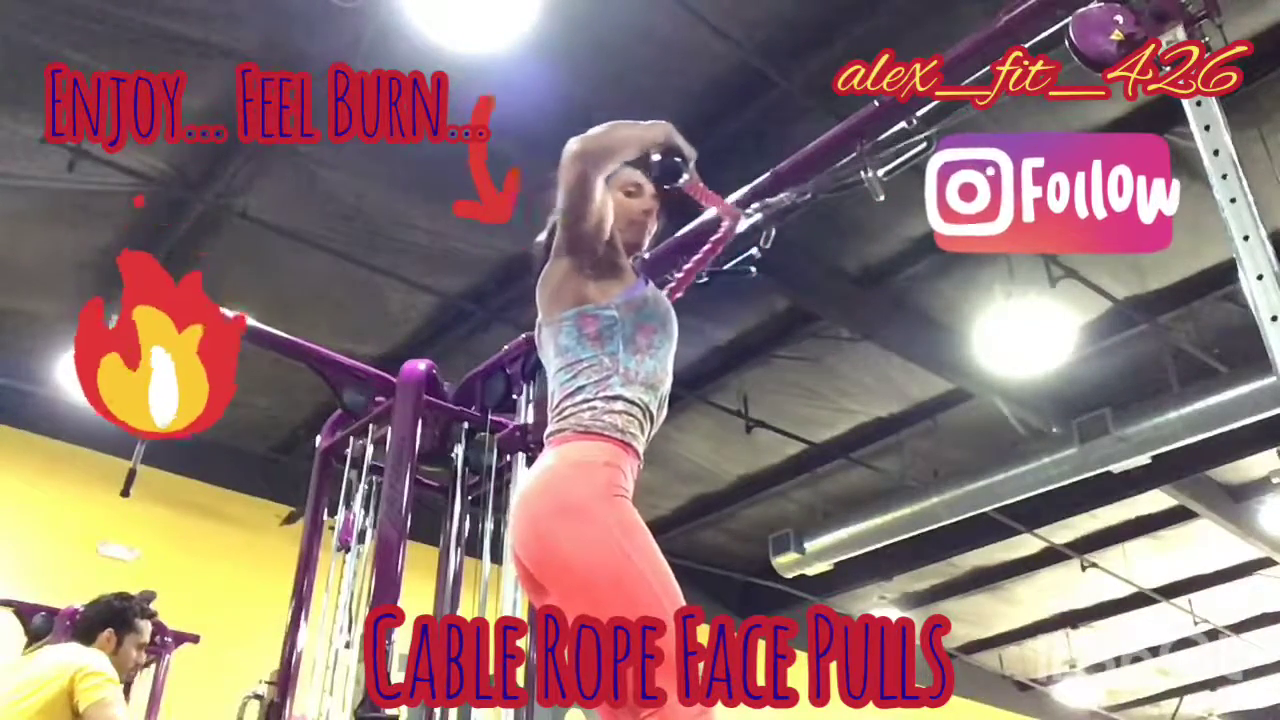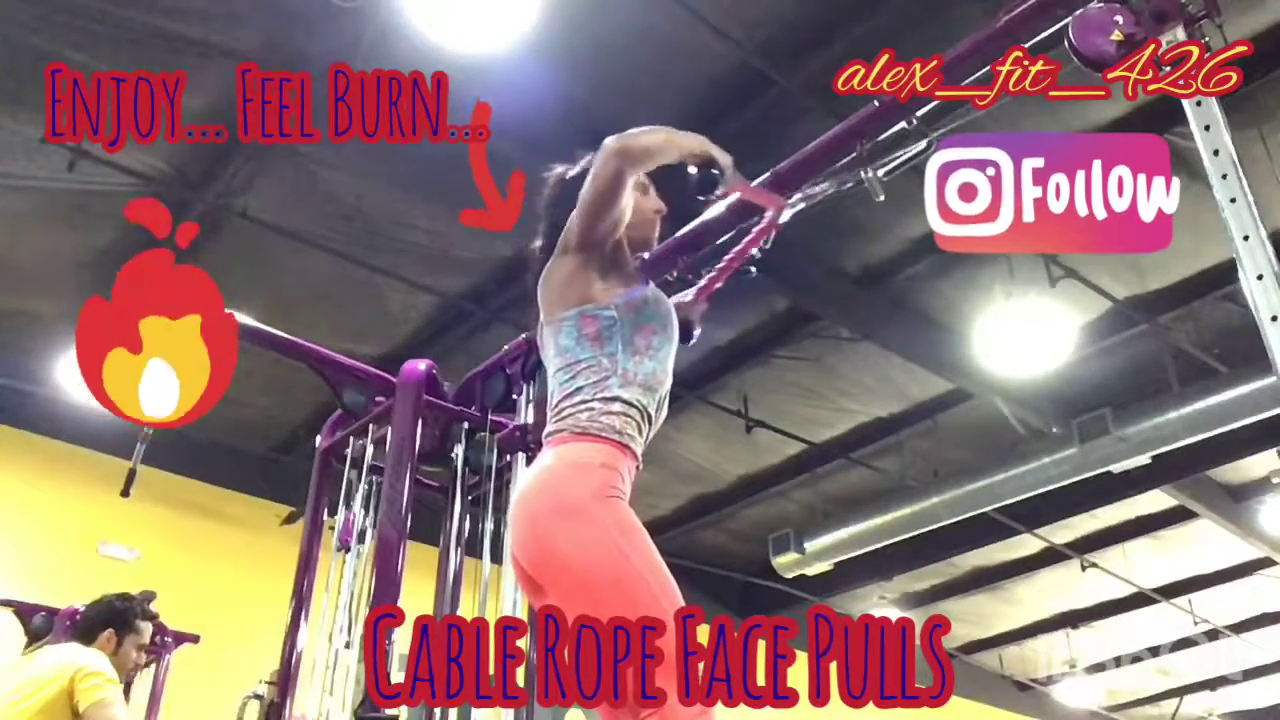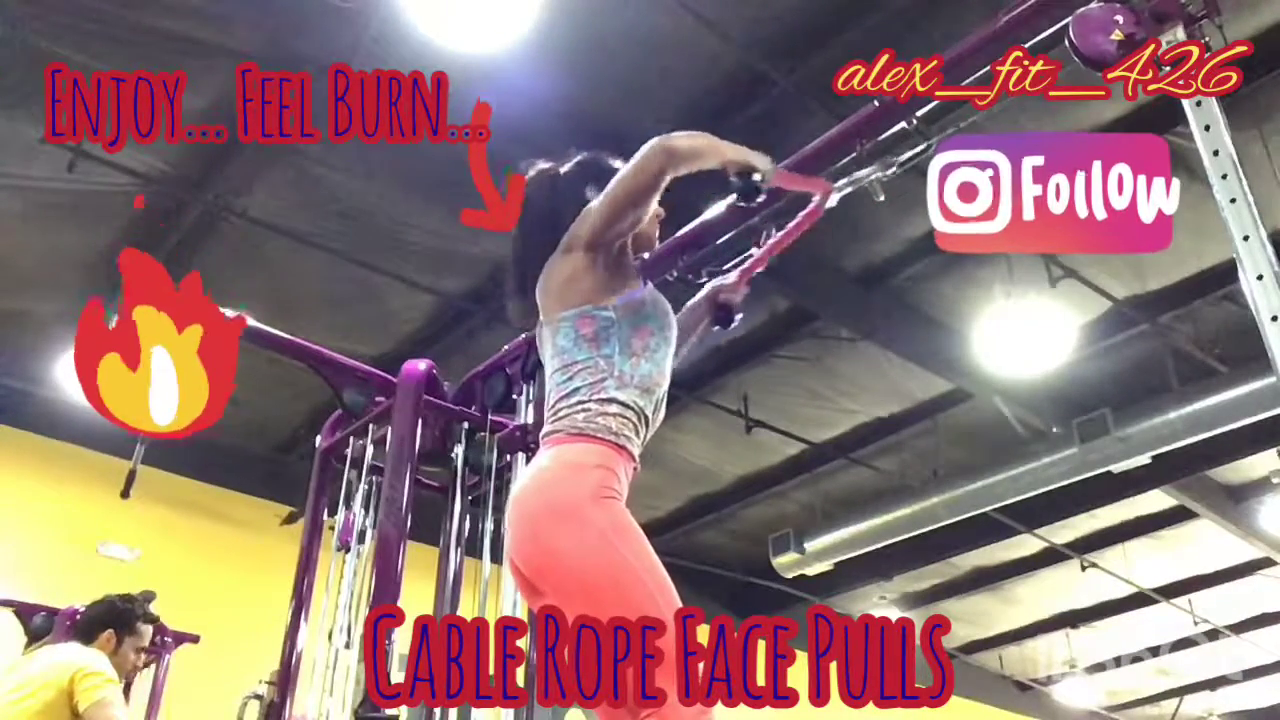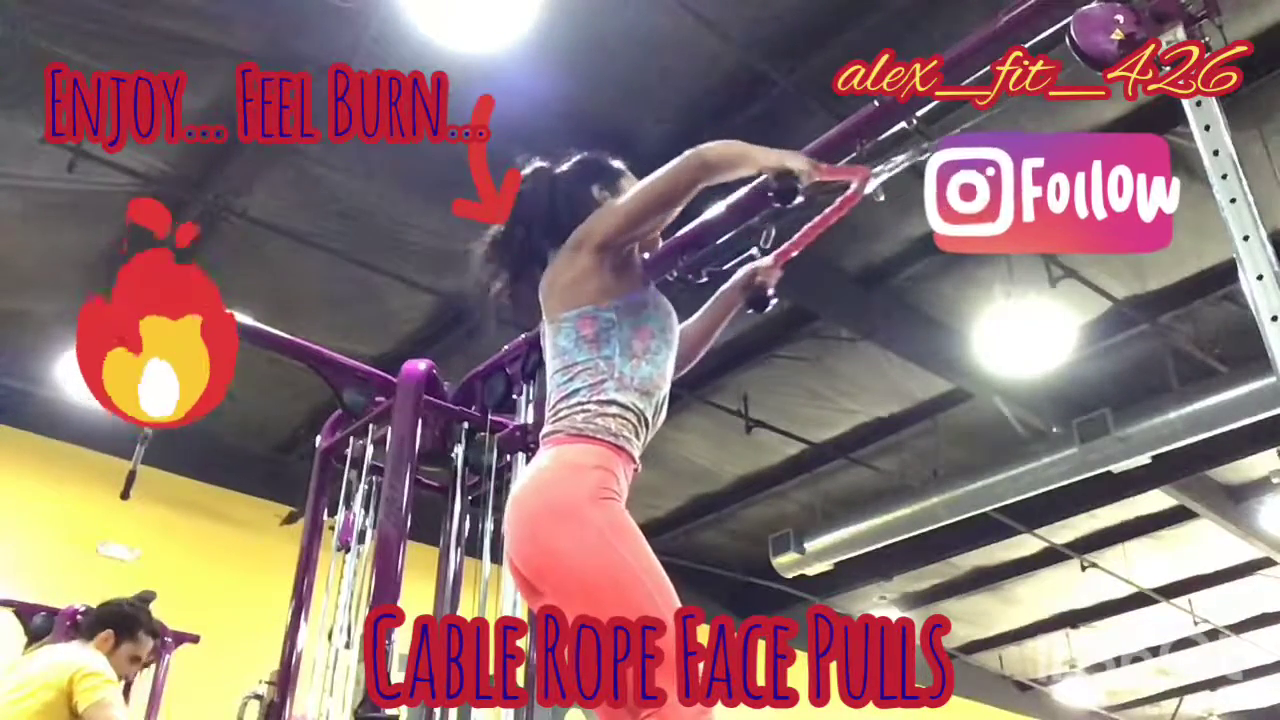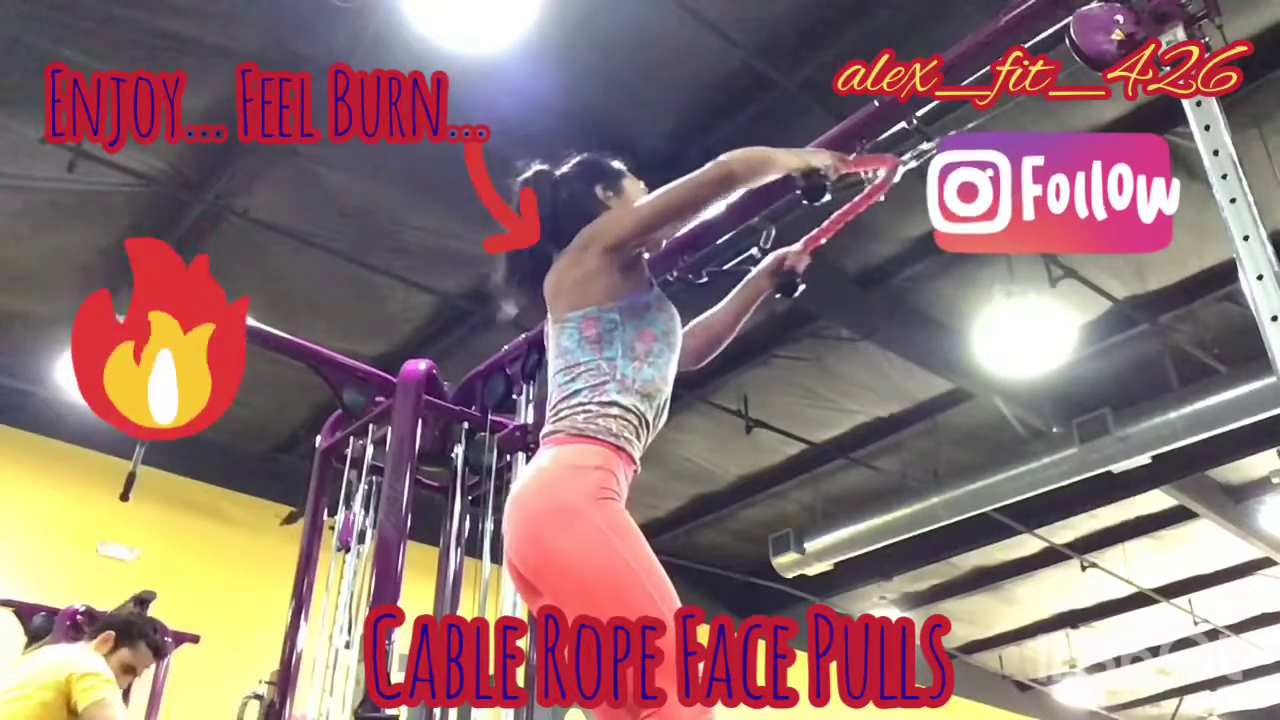
dt=0.2s
person 1, frame 1
left shoulder: (585, 289)
right shoulder: (583, 253)
right elbow: (583, 155)
left wrist: (651, 315)
right wrist: (657, 134)
left hip: (562, 500)
right hip: (579, 489)
person 1, frame 2
left shoulder: (588, 287)
right shoulder: (586, 248)
right elbow: (623, 152)
left wrist: (670, 315)
right wrist: (700, 149)
left hip: (558, 501)
right hip: (576, 491)
person 1, frame 3
left shoulder: (585, 287)
right shoulder: (588, 246)
left elbow: (643, 366)
right elbow: (665, 152)
left wrist: (707, 301)
right wrist: (742, 156)
left hip: (557, 502)
right hip: (572, 492)
person 1, frame 4
left shoulder: (582, 288)
right shoulder: (594, 246)
left elbow: (668, 357)
right elbow: (701, 162)
left wrist: (740, 287)
right wrist: (778, 159)
left hip: (556, 502)
right hip: (571, 493)
person 1, frame 5
left shoulder: (587, 286)
right shoulder: (599, 244)
left elbow: (690, 347)
right elbow: (725, 171)
left wrist: (767, 275)
right wrist: (804, 159)
left hip: (554, 502)
right hip: (570, 493)
